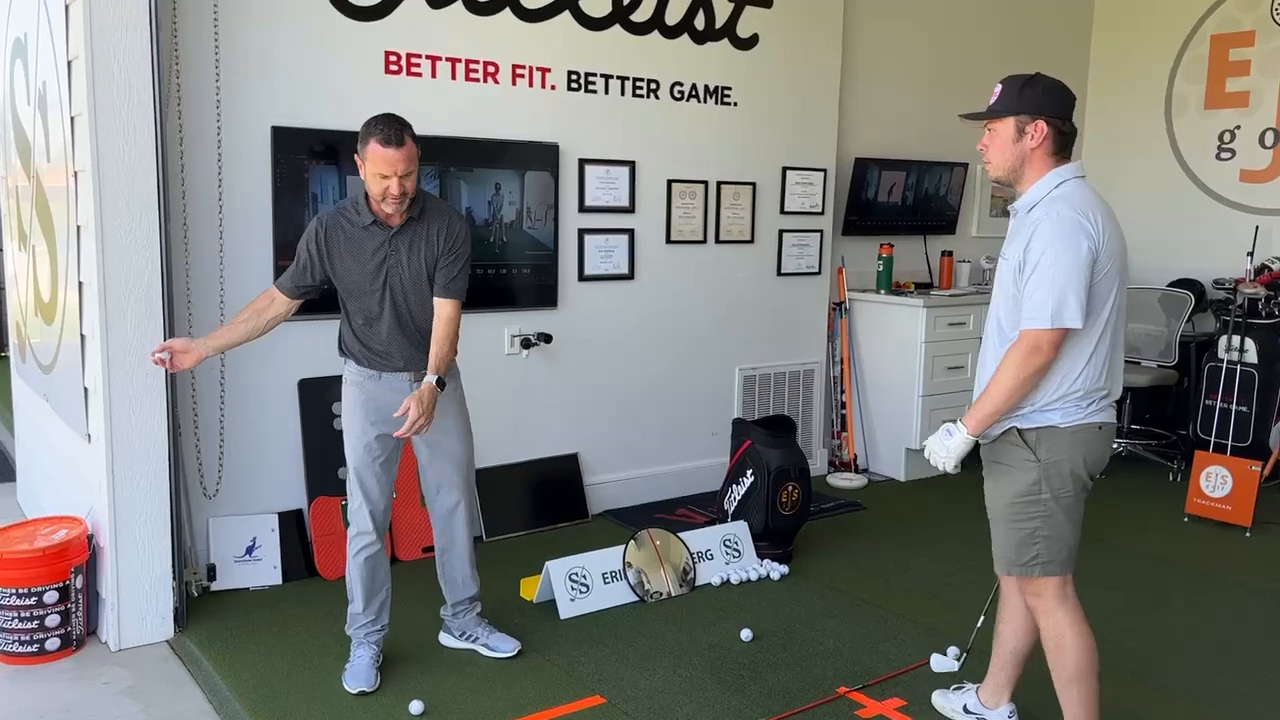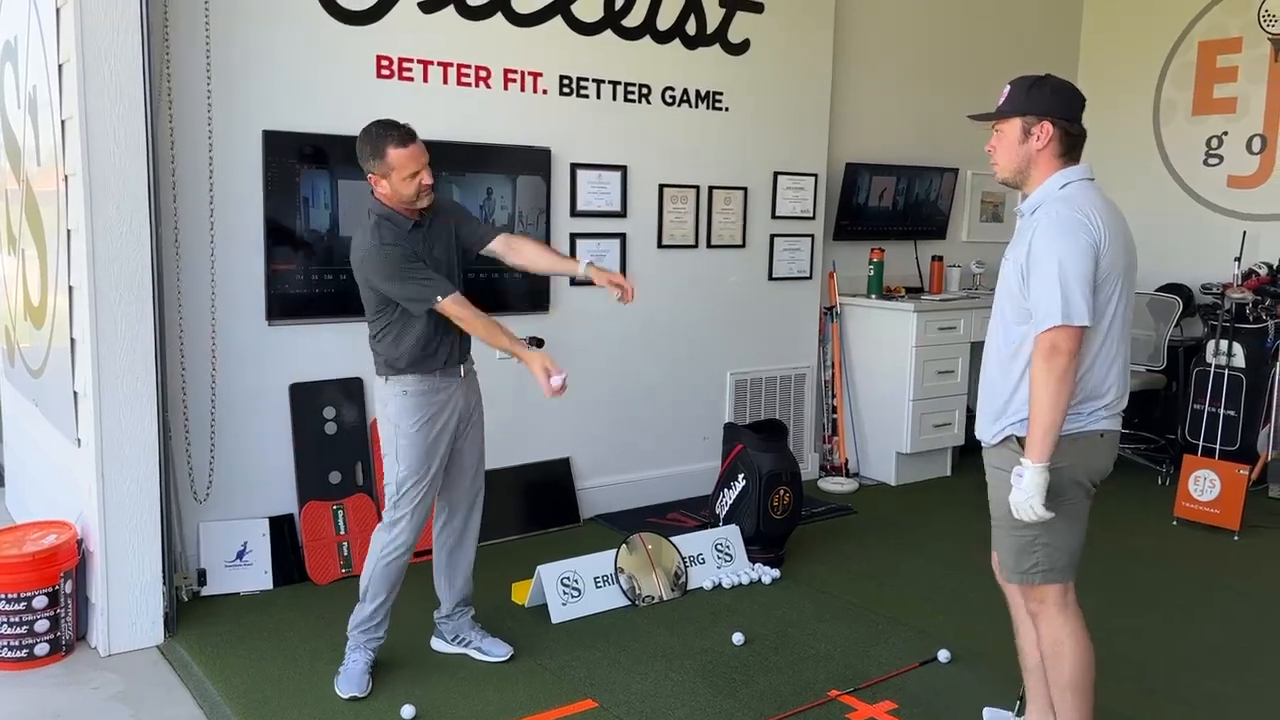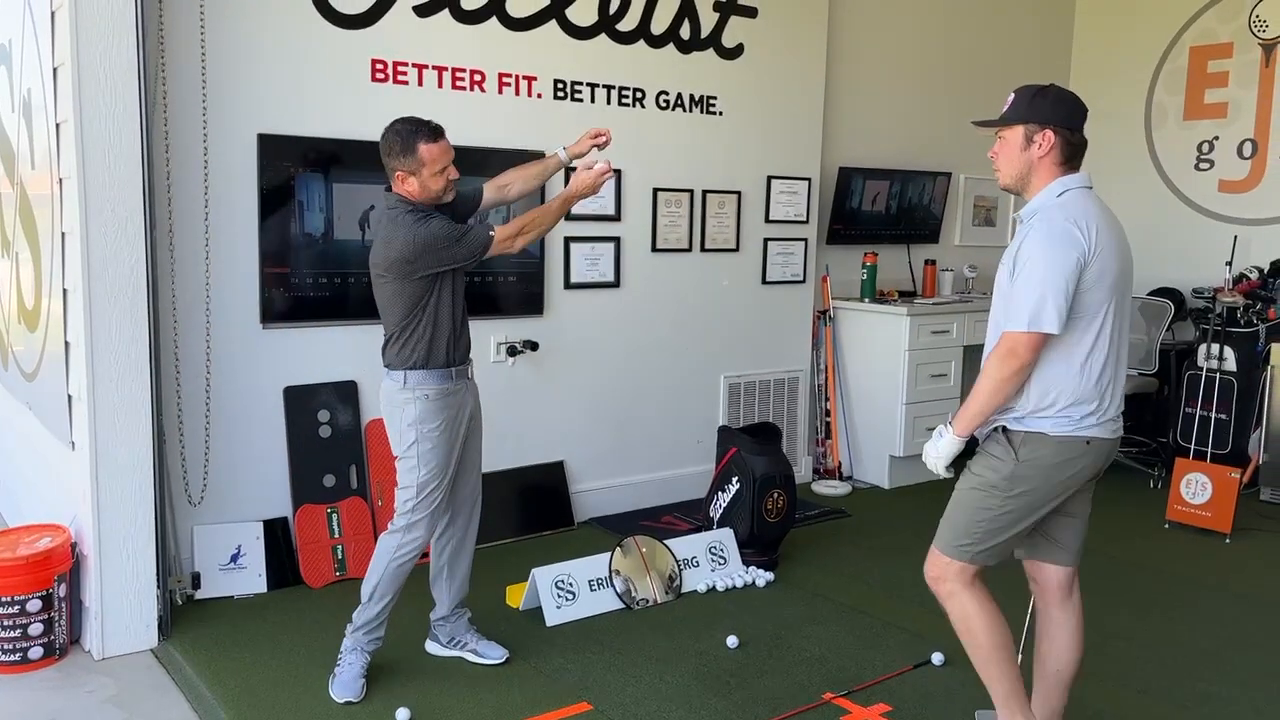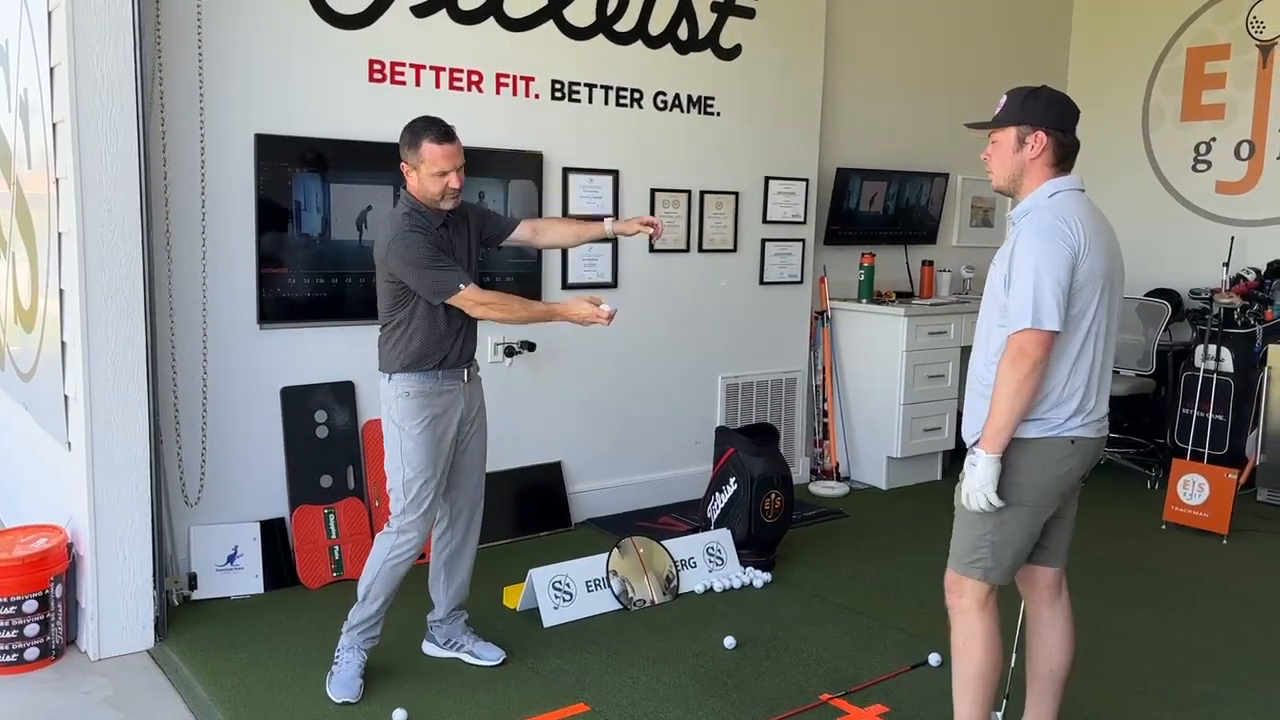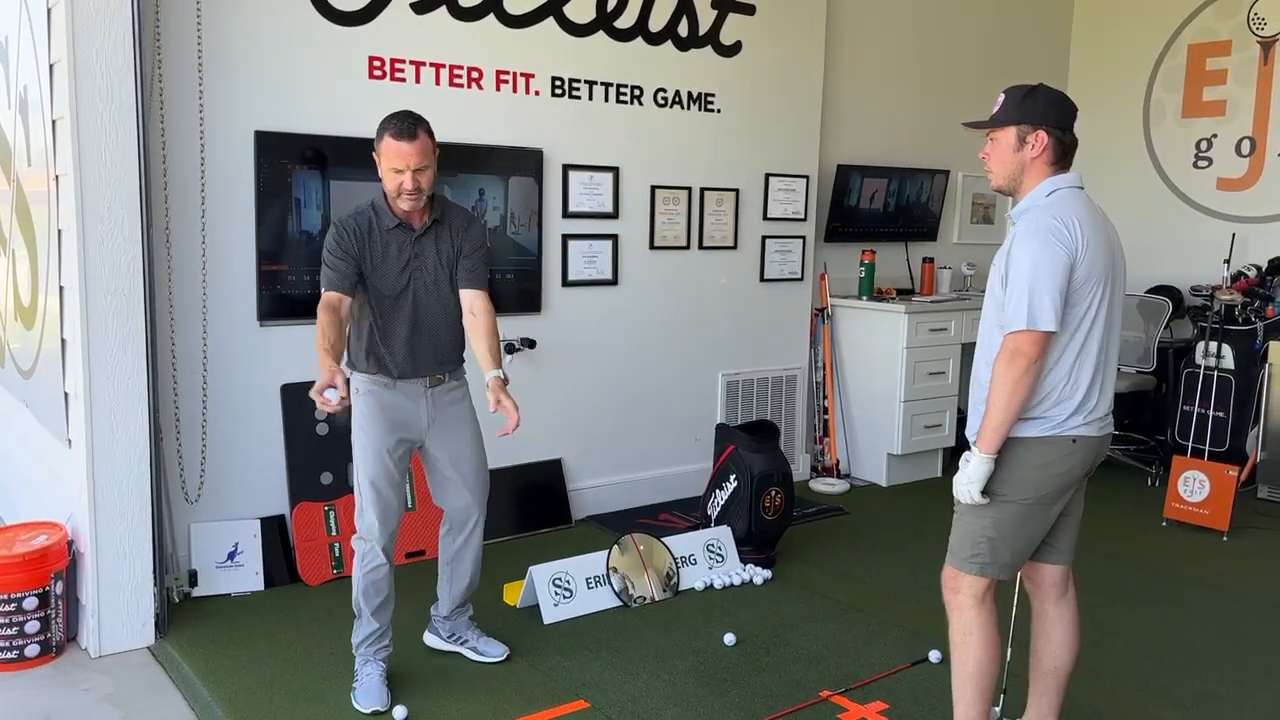
dt=0.5s
person 1, frame 1
left shoulder: (1062, 217)
right shoulder: (1051, 208)
left elbow: (1038, 346)
left wrist: (965, 429)
right wrist: (983, 425)
left hip: (1043, 436)
right hip: (1041, 429)
left knee: (1045, 588)
right knee: (1019, 572)
person 1, frame 2
left shoulder: (1062, 216)
right shoulder: (1073, 207)
left elbow: (1058, 346)
left wrist: (1034, 460)
left hip: (1050, 442)
right hip: (1037, 436)
left knee: (1046, 596)
right knee: (1017, 577)
person 1, frame 3
left shoulder: (1055, 224)
right shoulder: (1085, 215)
left elbow: (1018, 351)
left wrist: (955, 431)
left hip: (1040, 439)
right hip: (1073, 433)
left knee: (947, 570)
right knee: (1054, 583)
person 1, frame 4
left shoulder: (1045, 224)
right shoulder: (1081, 217)
left elbow: (1029, 349)
left wrist: (988, 452)
left hip: (1029, 442)
right hip: (1066, 436)
left knee: (968, 590)
right knee: (1043, 586)
person 1, frame 5
left shoulder: (1044, 224)
right shoulder: (1085, 217)
left elbow: (1024, 350)
left wrist: (982, 451)
left hip: (1033, 442)
right hip: (1072, 434)
left knee: (966, 585)
right knee: (1050, 582)
person 2, frame 1
left shoulder: (447, 225)
right shoulder: (330, 228)
left elbow: (446, 313)
right elbow: (280, 299)
left wrist: (432, 386)
right wrist: (203, 347)
left hip: (434, 386)
right hip: (368, 386)
left knee: (454, 506)
right knee: (368, 519)
left ankle: (462, 620)
right ankle: (366, 640)
person 2, frame 2
left shoulder: (441, 211)
right shoulder: (377, 246)
left elbow: (509, 245)
right elbow: (457, 310)
left wrist: (585, 270)
right wrist: (530, 357)
left hip: (460, 380)
right hip: (410, 393)
left knee: (462, 510)
right knee: (403, 520)
left ankle: (454, 623)
right ankle: (361, 645)
person 2, frame 3
left shoulder: (429, 204)
right shoulder: (413, 234)
left elbow: (502, 188)
right elbow: (513, 237)
left wrist: (565, 155)
right wrist: (574, 194)
left hip: (456, 382)
right hip: (421, 392)
left knee: (460, 511)
right knee: (414, 521)
left ankle: (449, 626)
right ankle: (357, 647)
person 2, frame 4
left shoulder: (463, 215)
right shoulder: (404, 238)
left elbow: (534, 231)
right elbow: (477, 304)
left wrist: (613, 227)
right wrist: (564, 312)
left hip: (465, 385)
right hip: (416, 393)
left knee: (462, 515)
right knee: (409, 523)
left ankle: (447, 628)
right ankle: (354, 645)
person 2, frame 5
left shoulder: (465, 227)
right shoulder: (354, 229)
left elbow: (475, 307)
right elbow: (335, 307)
left wrist: (494, 377)
right wrist: (329, 369)
left hip: (447, 390)
right hip: (377, 392)
left knee: (468, 509)
right knee: (377, 529)
left ankle: (451, 622)
right ankle: (370, 656)
